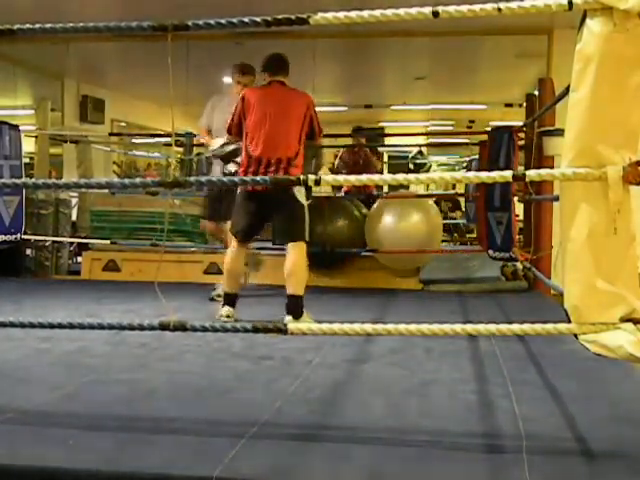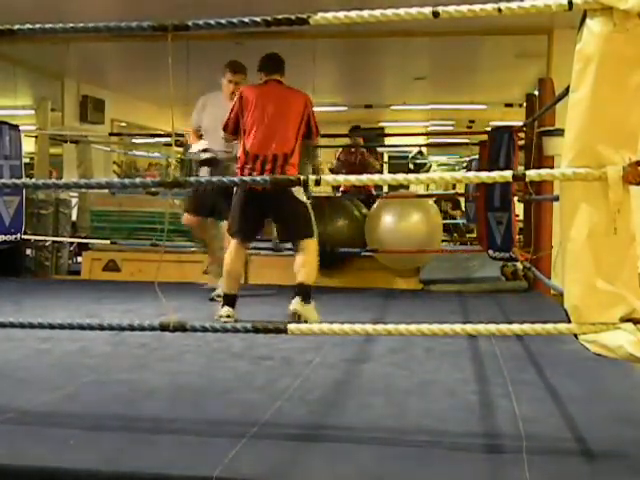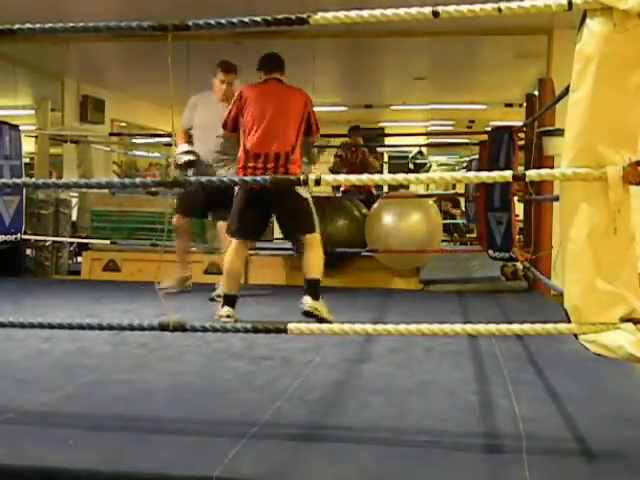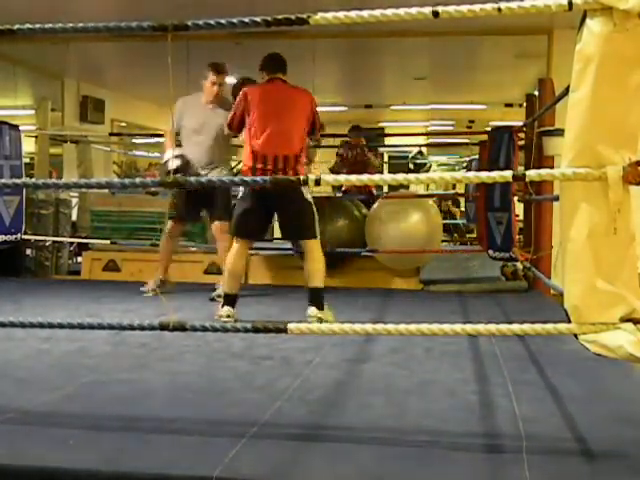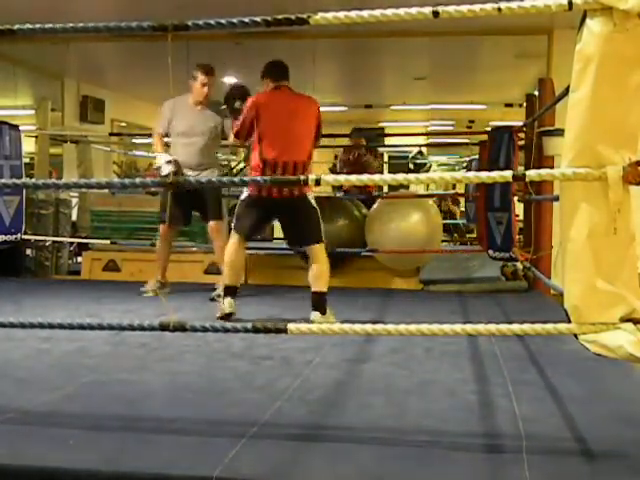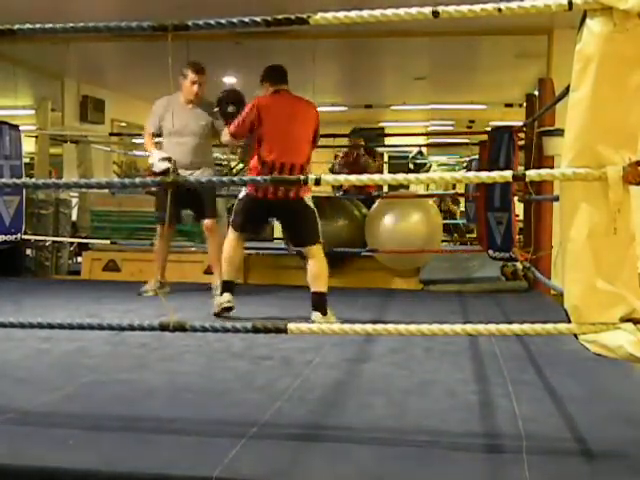
dt=0.1s
person 1, frame 1
left shoulder: (249, 97)
right shoulder: (304, 100)
left elbow: (234, 134)
right elbow: (316, 138)
left knee: (238, 244)
right knee: (296, 247)
left ankle: (228, 306)
right ankle: (294, 313)
person 1, frame 2
left shoulder: (246, 94)
right shoulder: (301, 99)
left elbow: (230, 132)
right elbow: (313, 137)
left hip: (248, 179)
left knee: (237, 244)
right knee: (306, 244)
left ankle: (227, 307)
right ankle: (302, 300)
person 1, frame 3
left shoulder: (246, 93)
right shoulder: (300, 97)
left elbow: (228, 129)
right elbow: (313, 134)
left hip: (250, 177)
right hip: (286, 178)
left knee: (238, 243)
right knee: (311, 239)
left ankle: (227, 307)
right ankle: (312, 298)
person 1, frame 4
left shoulder: (250, 93)
right shoulder: (305, 97)
left elbow: (232, 129)
right elbow: (315, 133)
left hip: (256, 179)
right hip: (292, 180)
left knee: (240, 243)
right knee: (311, 245)
left ankle: (227, 306)
right ankle: (317, 307)
person 1, frame 5
left shoulder: (258, 102)
right shoulder: (311, 105)
left elbow: (237, 138)
left wrist: (246, 124)
left hip: (261, 187)
right hip: (298, 189)
left knee: (237, 238)
right knee: (316, 251)
left ankle: (228, 300)
right ankle: (319, 310)
person 1, frame 6
left shoulder: (259, 105)
right shoulder: (310, 109)
left elbow: (228, 138)
left hip: (259, 187)
right hip: (295, 190)
left knee: (235, 235)
right knee: (314, 251)
left ankle: (225, 295)
right ankle: (320, 311)
person 2, frame 1
right shoulder: (216, 103)
right elbow: (203, 133)
right wrist: (215, 143)
right hip: (218, 174)
left knee: (233, 228)
right knee: (209, 225)
person 2, frame 2
right shoulder: (206, 101)
right elbow: (193, 131)
right wrist: (197, 145)
right hip: (208, 173)
left knee: (229, 227)
right knee: (190, 219)
right ankle: (217, 257)
person 2, frame 3
right shoulder: (196, 101)
right elbow: (183, 131)
right wrist: (182, 148)
left hip: (226, 175)
right hip: (197, 174)
left knee: (224, 228)
right knee: (180, 222)
right ankle: (182, 274)
person 2, frame 4
left shoulder: (230, 109)
right shoulder: (184, 104)
right elbow: (171, 133)
right wrist: (171, 152)
left hip: (217, 177)
right hip: (186, 177)
left knee: (220, 228)
right knee: (172, 228)
right ankle: (160, 278)
person 2, frame 5
left shoulder: (218, 111)
right shoulder: (171, 106)
right elbow: (157, 136)
right wrist: (161, 157)
left hip: (208, 178)
left knee: (216, 227)
right knee: (166, 229)
right ankle: (160, 280)
person 2, frame 6
left shoulder: (209, 108)
right shoulder: (163, 105)
right elbow: (148, 135)
right wrist: (154, 154)
left hip: (201, 176)
left knee: (210, 225)
right knee: (163, 229)
left ankle: (218, 278)
right ankle: (159, 280)
